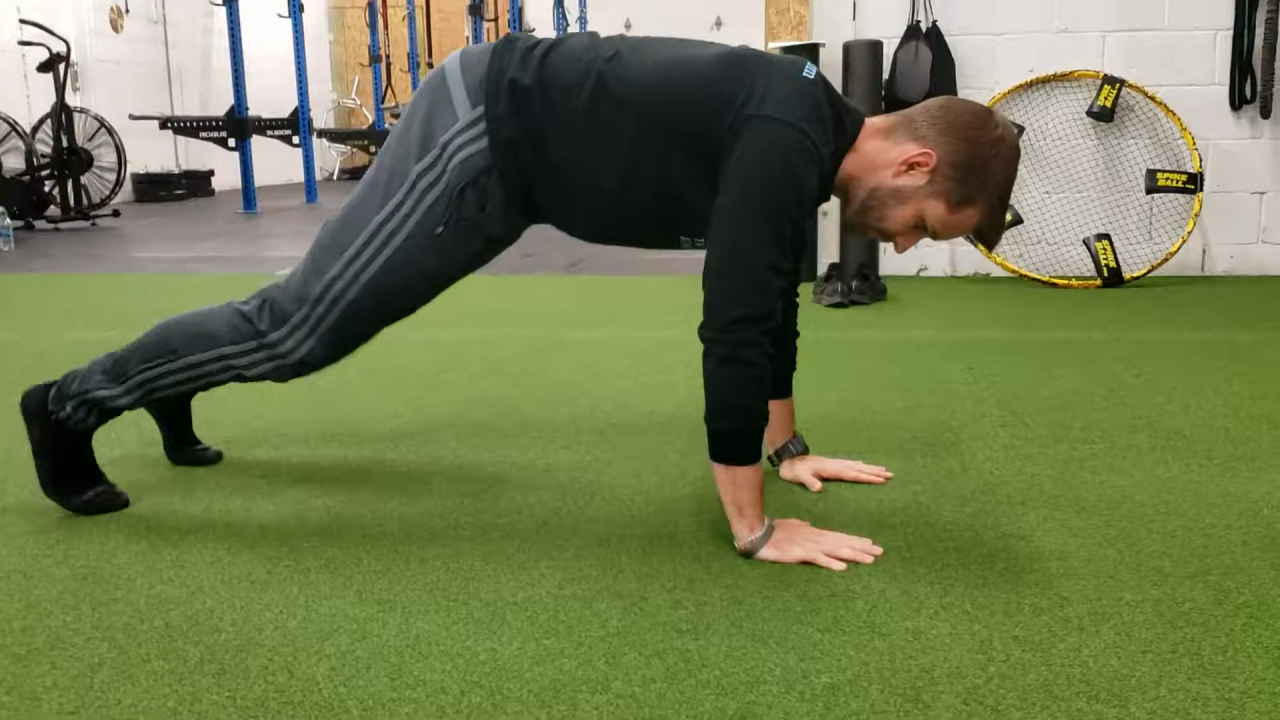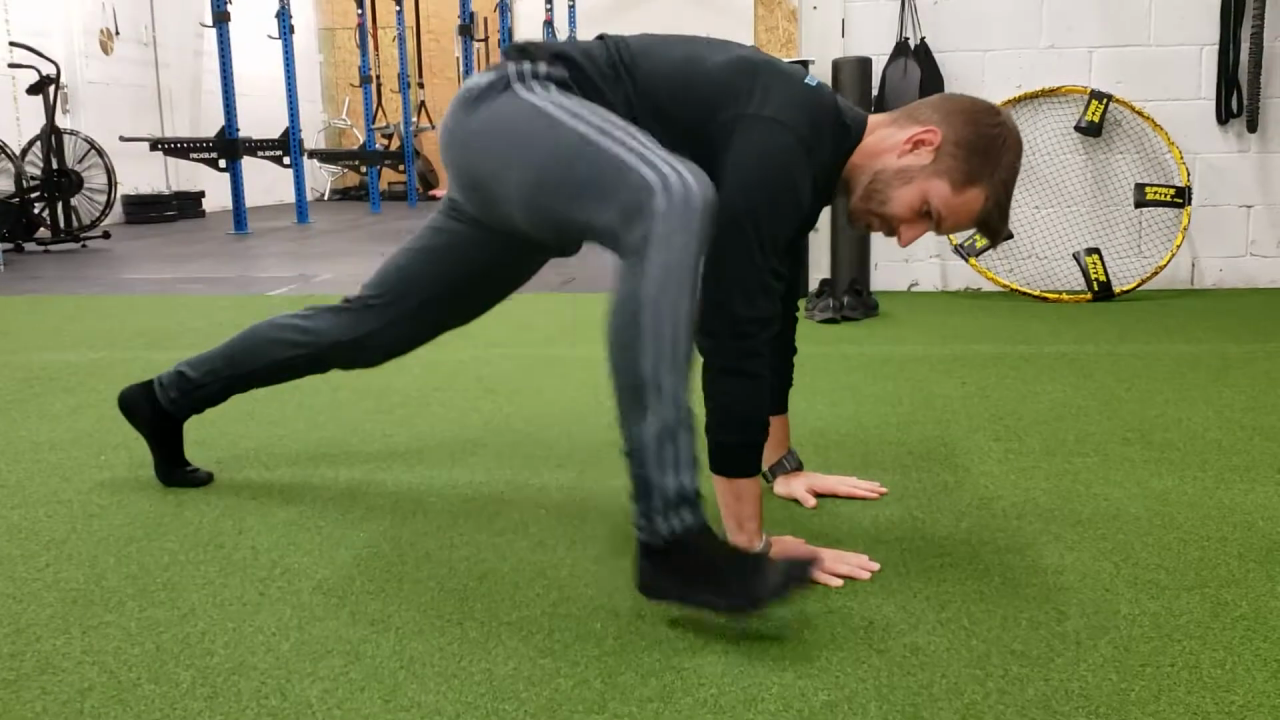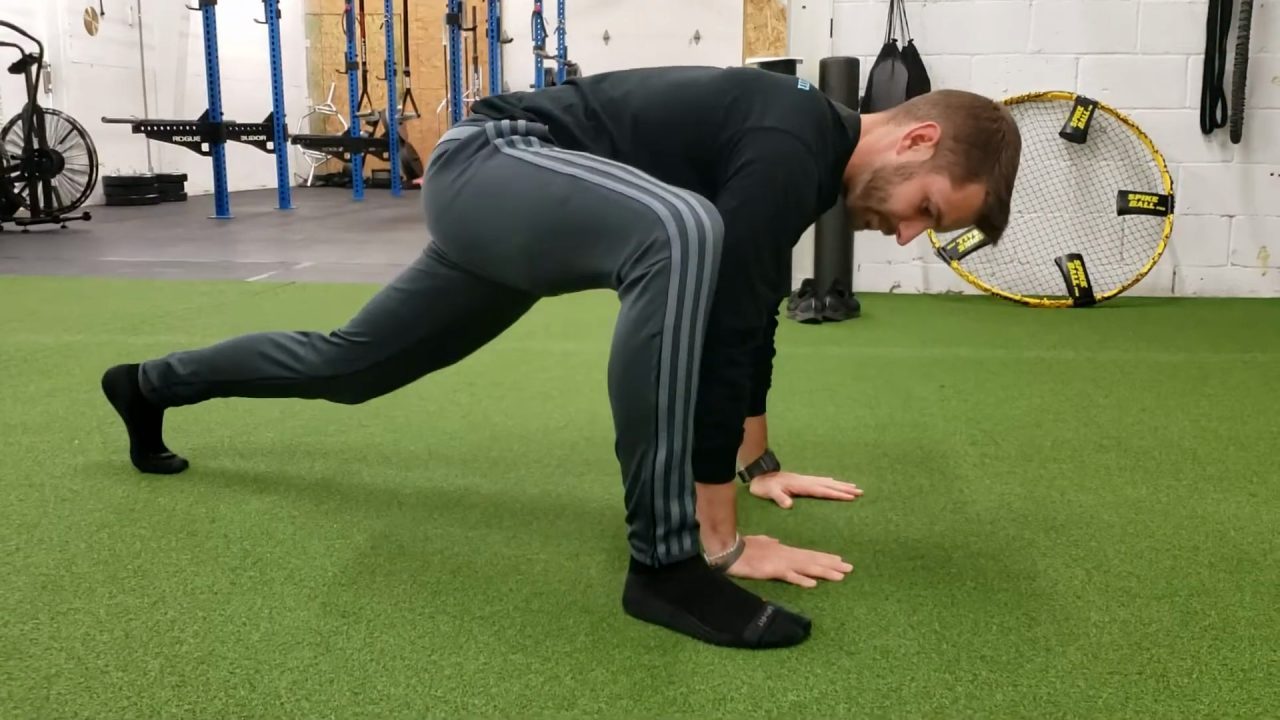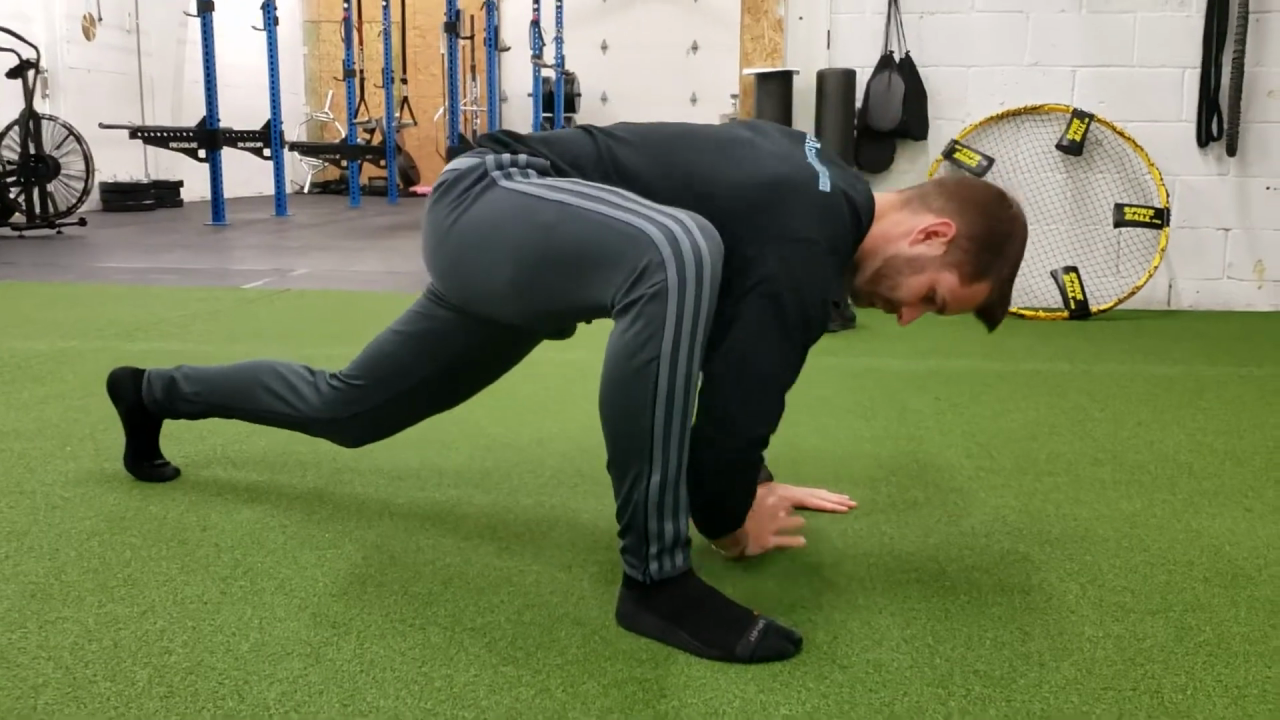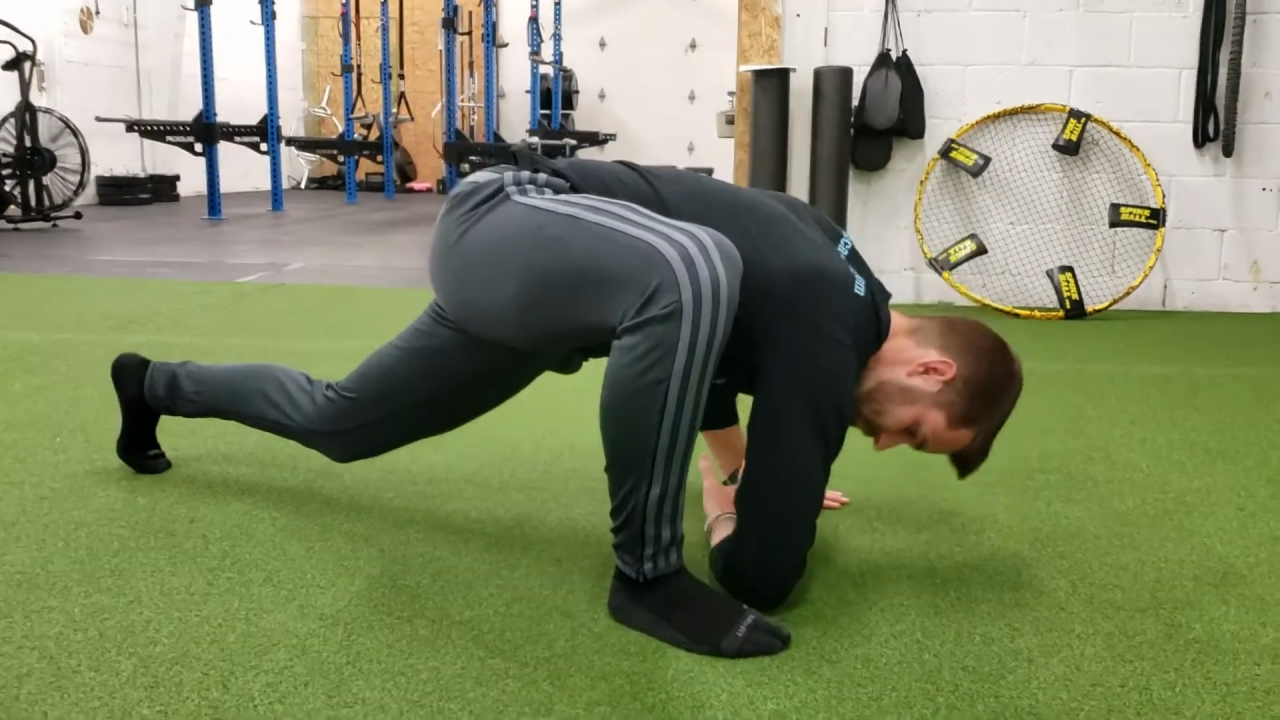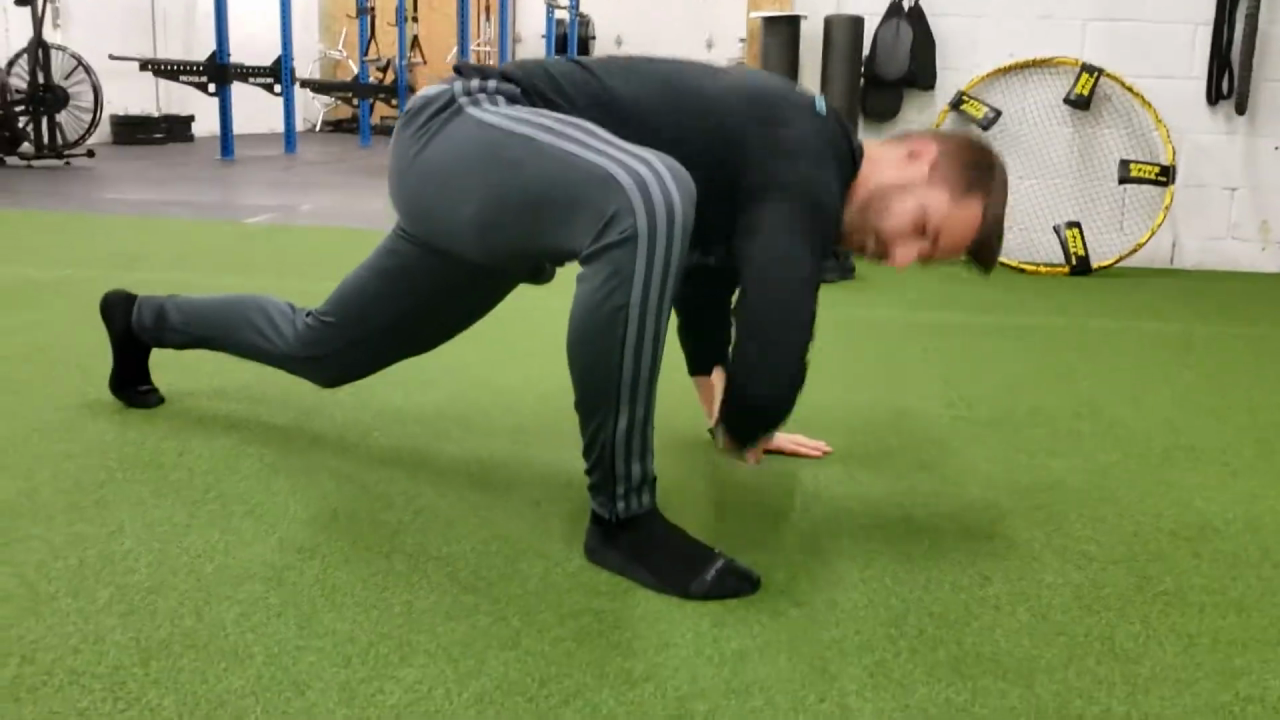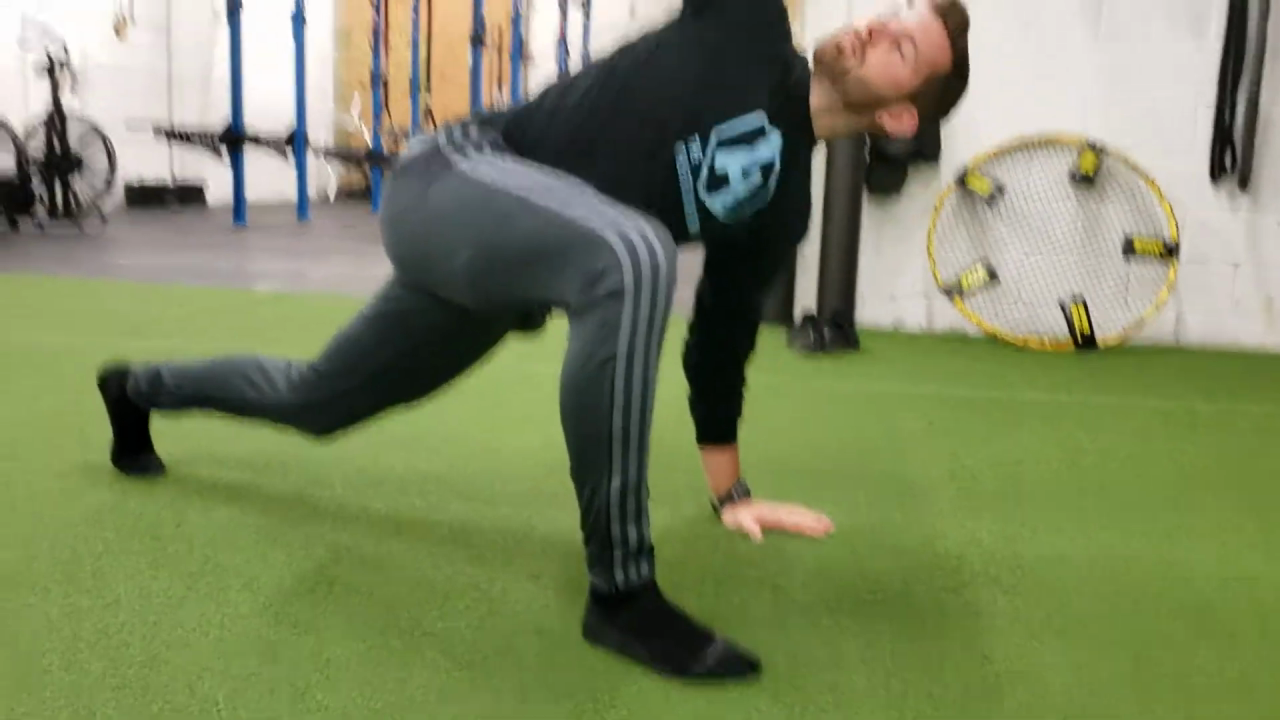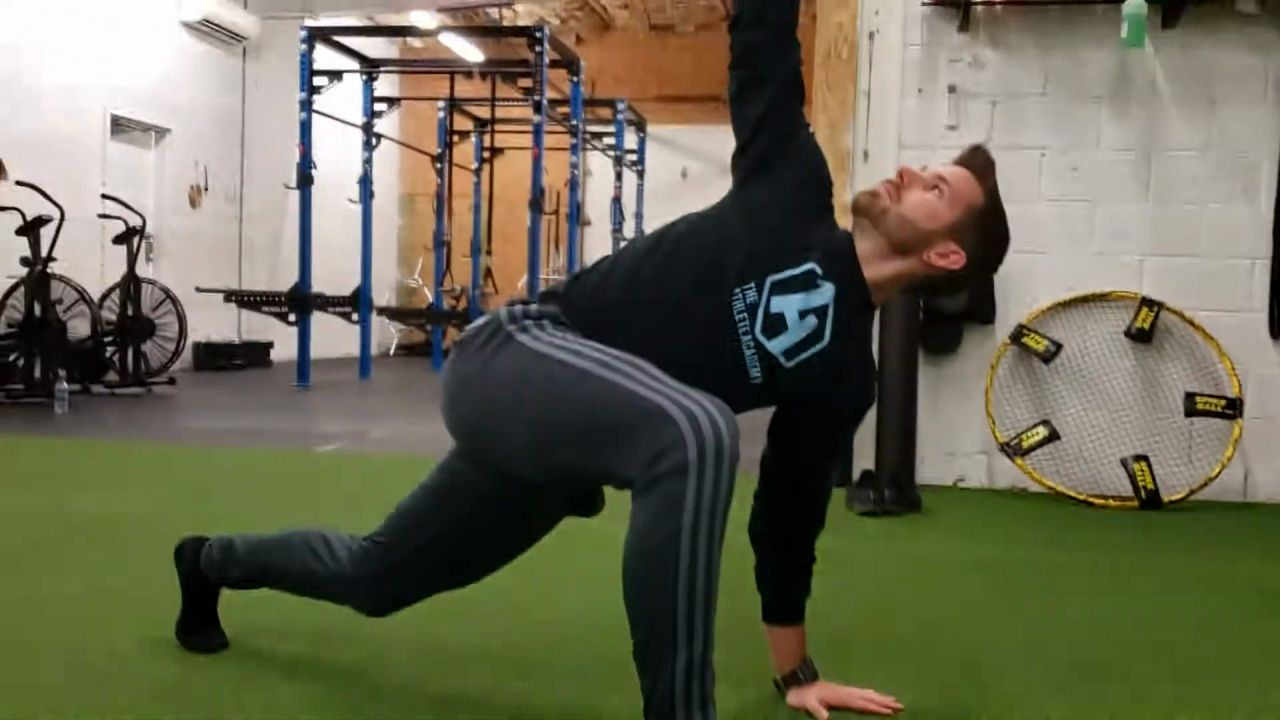
dt=0.5s
person 1, frame 1
left shoulder: (805, 136)
right shoulder: (790, 143)
left elbow: (769, 302)
right elbow: (734, 321)
left wrist: (786, 446)
right wrist: (754, 527)
left hip: (508, 154)
right hip: (482, 132)
left knee: (335, 307)
right knee: (304, 324)
left ankle: (169, 394)
right ankle: (69, 406)
person 1, frame 2
left shoulder: (809, 155)
right shoulder: (786, 138)
left elbow: (762, 304)
right elbow: (737, 317)
left wrist: (773, 461)
right wrist: (743, 525)
left hip: (529, 153)
right hip: (512, 107)
left knee: (372, 326)
right knee: (675, 202)
left ankle: (166, 401)
right ankle: (672, 534)
person 1, frame 3
left shoulder: (800, 141)
right shoulder: (790, 148)
left elbow: (746, 315)
right elbow: (724, 330)
left wrist: (759, 462)
right wrist: (718, 540)
left hip: (503, 200)
right hip: (487, 163)
left knee: (350, 364)
right knee: (680, 232)
left ankle: (149, 386)
right ankle: (665, 561)
person 1, frame 4
left shoulder: (823, 188)
right shoulder: (808, 244)
left elbow: (720, 321)
right elbow: (720, 445)
left wrist: (753, 483)
right wrist: (739, 521)
left hip: (500, 237)
right hip: (485, 203)
left knee: (345, 410)
right knee: (677, 253)
left ankle: (152, 394)
right ankle: (655, 577)
person 1, frame 5
left shoulder: (832, 273)
right shoulder: (827, 339)
right elbow: (763, 572)
left wrist: (740, 479)
right wrist: (746, 517)
left hip: (505, 259)
right hip: (498, 222)
left knee: (335, 420)
right knee: (693, 273)
left ankle: (151, 384)
right ankle: (646, 573)
person 1, frame 6
left shoulder: (779, 183)
right shoulder: (803, 152)
left elbow: (702, 265)
right elbow: (766, 364)
left wrist: (725, 418)
right wrist: (751, 414)
left hip: (479, 186)
right hip: (459, 130)
left knee: (320, 346)
right knee: (650, 195)
left ankle: (141, 319)
right ankle: (621, 514)
person 1, frame 7
left shoulder: (780, 200)
left elbow: (721, 334)
left wrist: (730, 491)
left hip: (487, 251)
right hip: (450, 179)
left knee: (312, 401)
right knee: (631, 253)
left ankle: (140, 389)
right ankle: (620, 587)
person 1, frame 8
left shoulder: (845, 372)
right shoulder: (793, 190)
left elbow: (788, 514)
left hip: (552, 440)
right hip: (510, 357)
left knee: (373, 578)
right knee: (694, 434)
left ankle: (213, 562)
